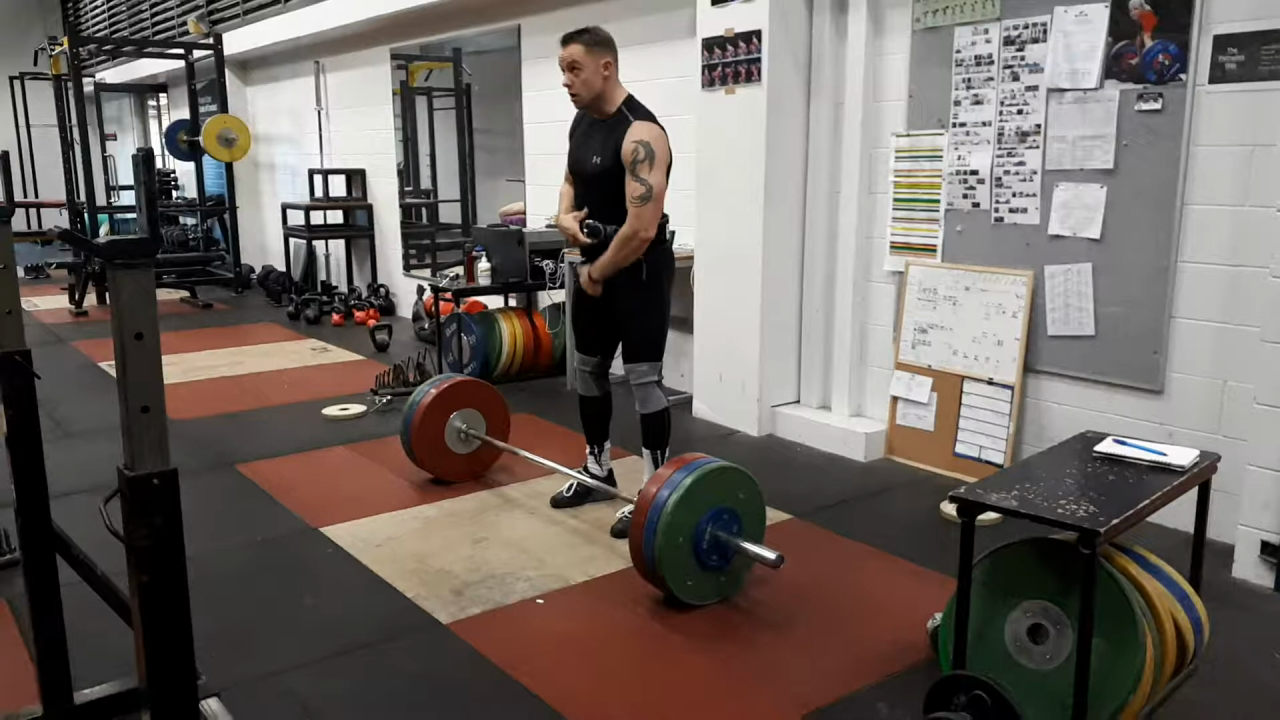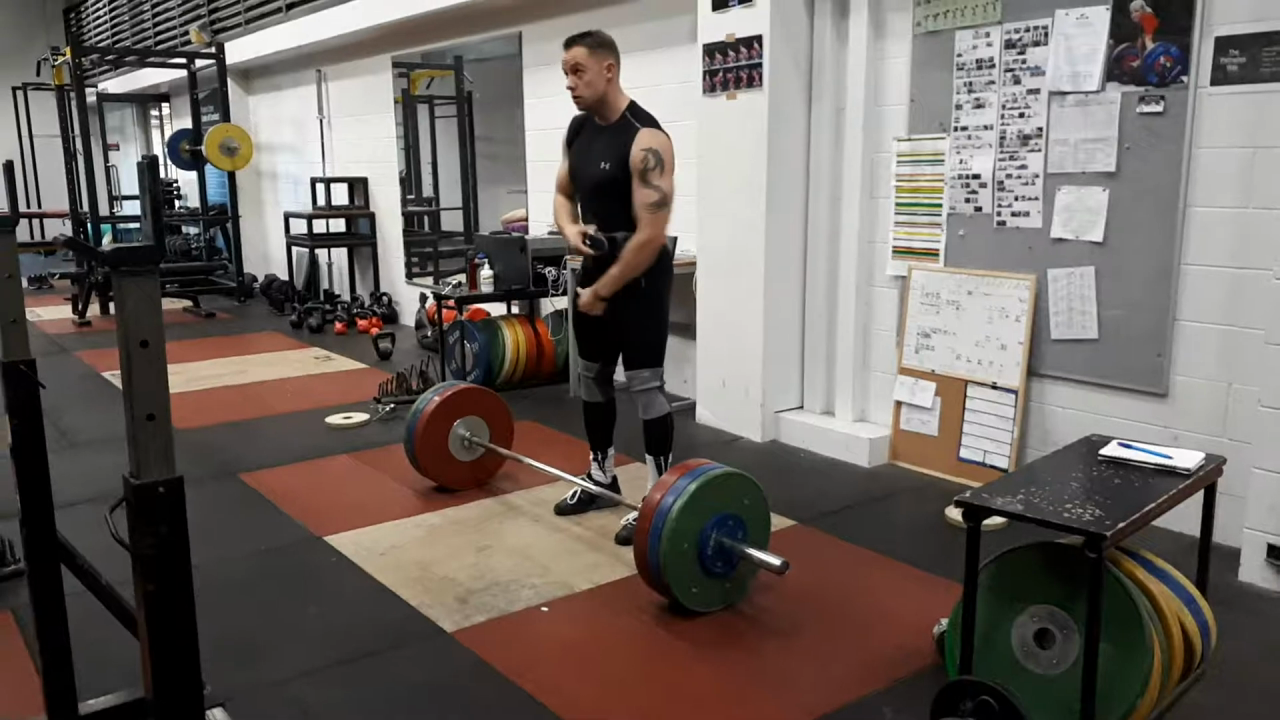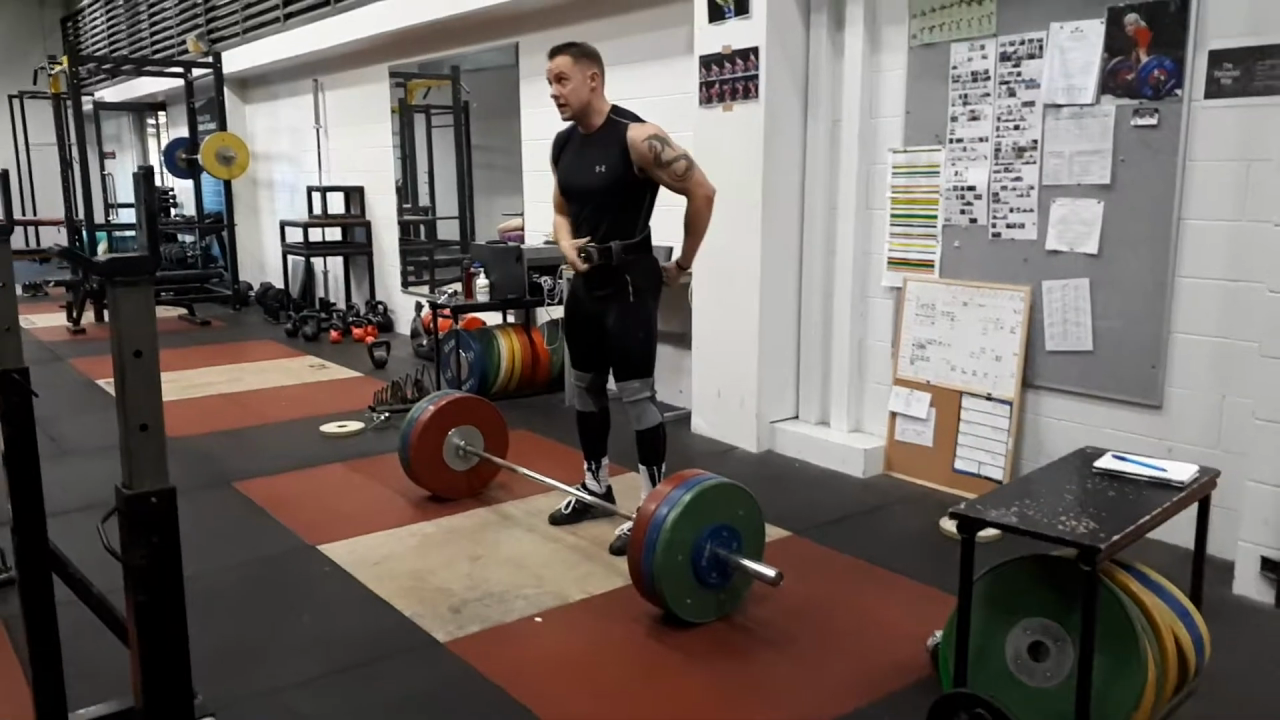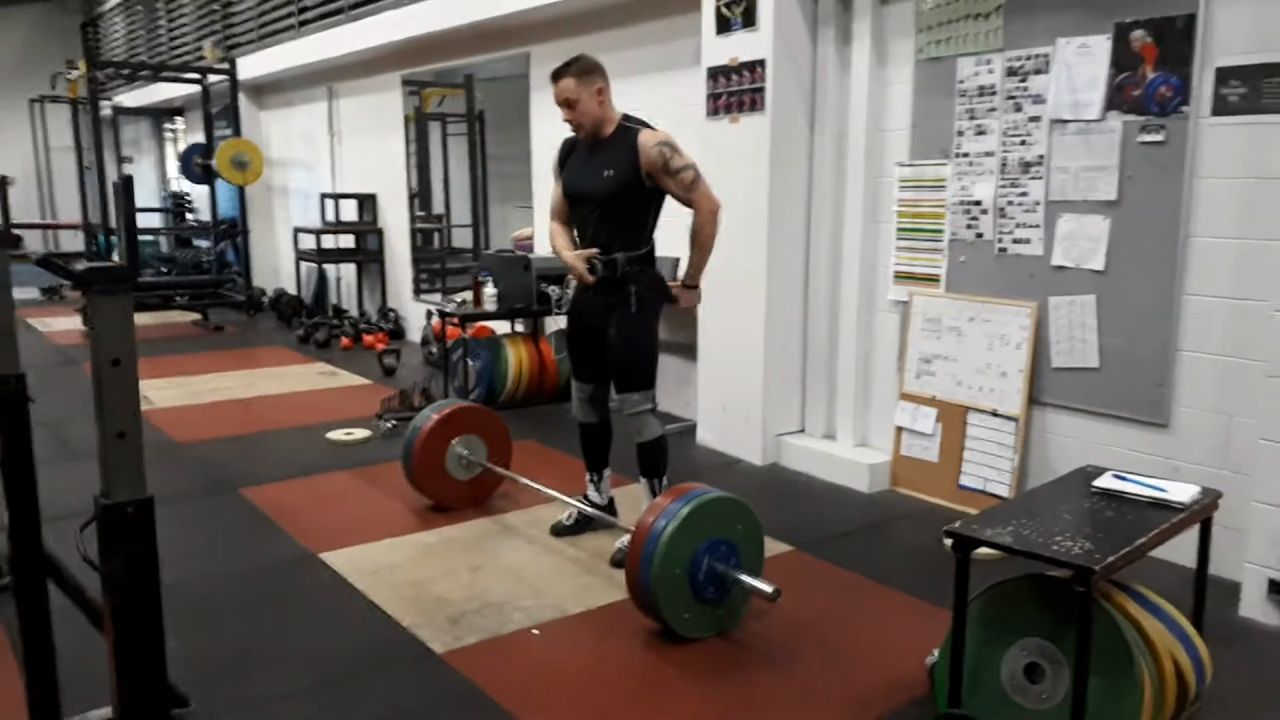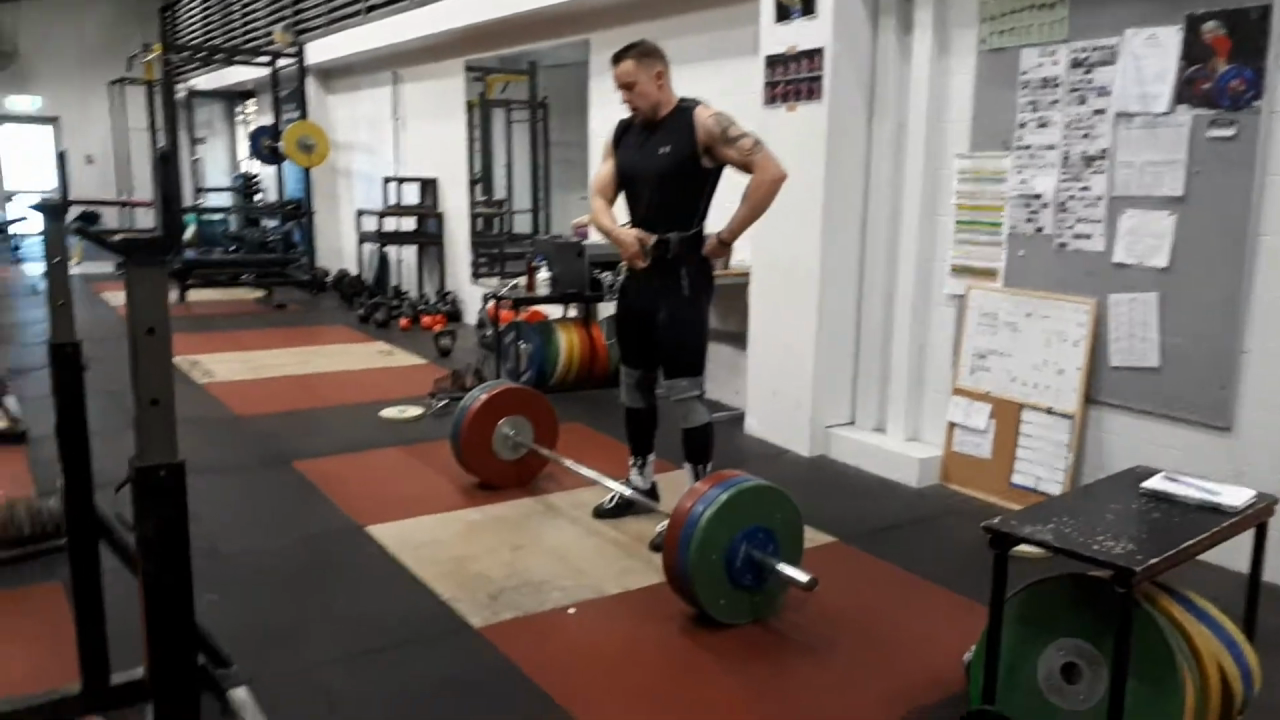
dt=0.4s
person 1, frame 1
left shoulder: (640, 134)
right shoulder: (582, 121)
left elbow: (642, 229)
left wrist: (598, 275)
right wrist: (565, 214)
left hip: (640, 268)
right hip: (595, 264)
left knee: (642, 377)
right knee: (588, 369)
right ankle: (597, 469)
person 1, frame 2
left shoulder: (646, 139)
right shoulder: (579, 128)
left elbow: (650, 236)
right elbow: (564, 191)
left wrist: (602, 293)
right wrist: (568, 227)
left hip: (639, 275)
right hip: (596, 269)
left knee: (644, 383)
right knee: (592, 376)
right ankle: (602, 476)
person 1, frame 3
left shoulder: (637, 137)
right shoulder: (563, 144)
left elbow: (702, 191)
left wrist: (683, 264)
right wrist: (566, 244)
left hip: (628, 281)
right hip: (585, 281)
left knee: (635, 393)
right knee: (585, 386)
right ankle: (595, 486)
person 1, frame 4
left shoulder: (647, 144)
right shoulder: (569, 151)
left elbow: (706, 206)
right elbow: (559, 219)
left wrist: (690, 282)
right wrist: (569, 254)
left hip: (632, 290)
right hip: (588, 290)
left knee: (636, 405)
right knee: (587, 397)
right ankle: (598, 497)
person 1, frame 5
left shoulder: (703, 122)
right shoulder: (623, 133)
left elbow: (771, 172)
right elbow: (598, 200)
left wrist: (725, 238)
right wrist: (619, 233)
left hip: (681, 275)
right hip: (638, 273)
left knee: (684, 391)
right knee: (633, 381)
right ankle: (640, 481)
